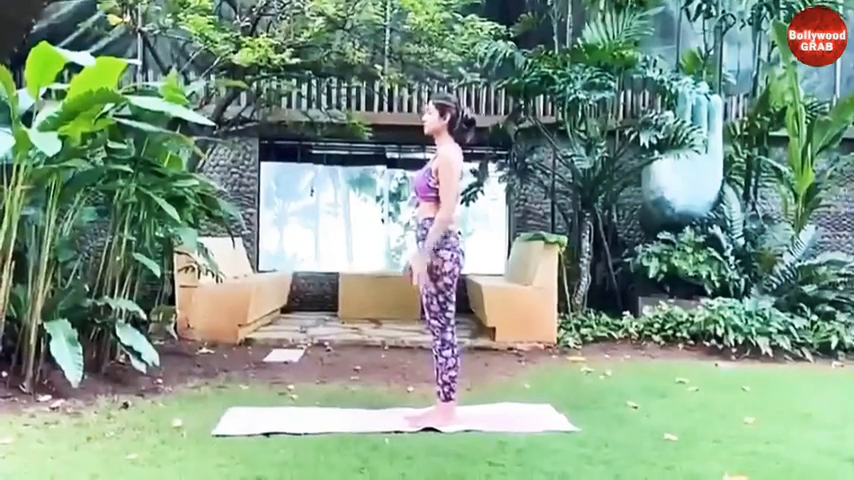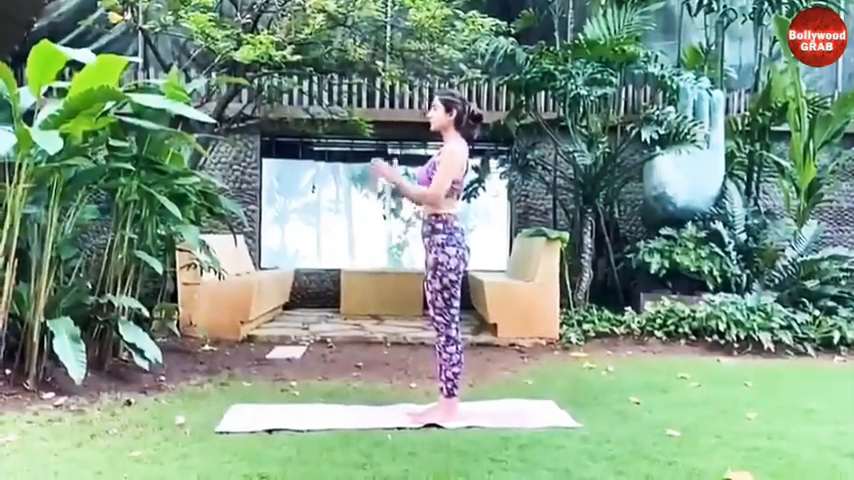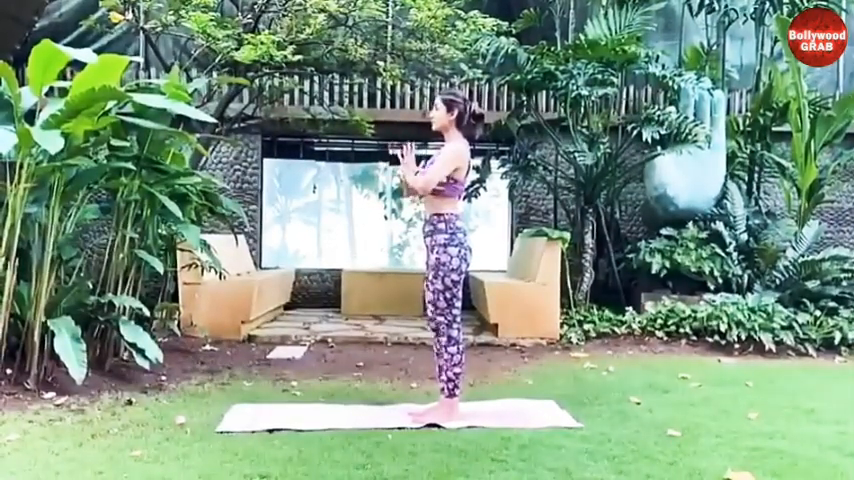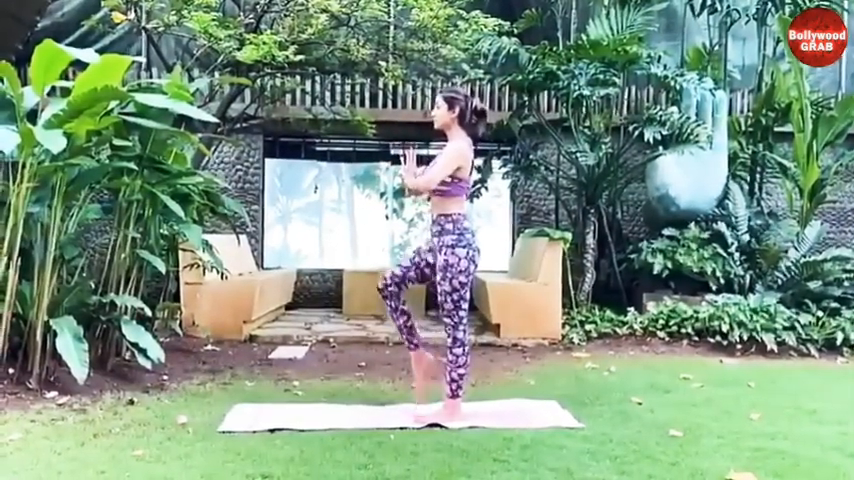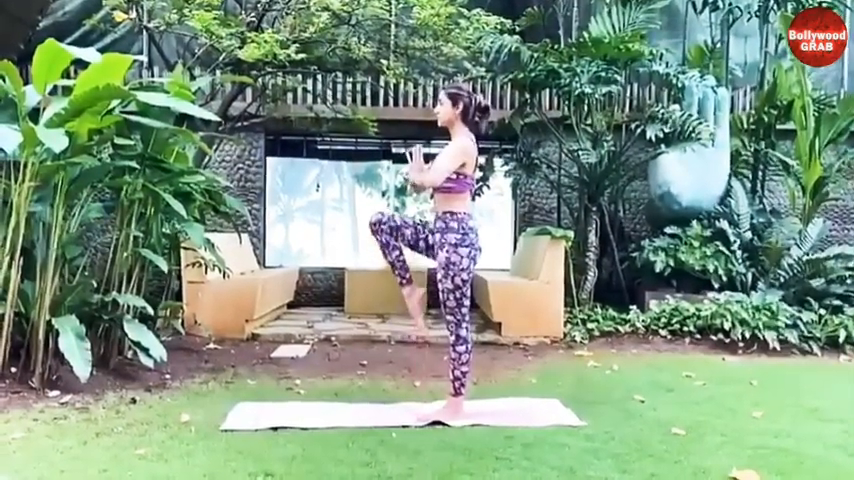
dt=1s
person 1, frame 1
left shoulder: (448, 154)
right shoulder: (441, 154)
left elbow: (446, 211)
left wrist: (423, 254)
right wrist: (420, 253)
left hip: (440, 246)
right hip: (434, 244)
left knee: (442, 328)
right knee: (438, 327)
left ankle: (446, 409)
right ankle: (444, 405)
person 1, frame 2
left shoulder: (454, 148)
right shoulder: (448, 150)
left elbow: (434, 196)
right elbow: (427, 197)
left wrist: (396, 179)
right wrist: (397, 180)
left hip: (445, 238)
right hip: (437, 238)
left knee: (446, 323)
right knee: (442, 322)
left ankle: (448, 405)
right ankle: (446, 400)
person 1, frame 3
left shoulder: (456, 148)
right shoulder: (447, 150)
left elbow: (423, 185)
right elbow: (413, 190)
left wrist: (410, 172)
right wrist: (408, 171)
left hip: (447, 238)
right hip: (438, 238)
left knee: (448, 322)
right knee: (439, 322)
left ankle: (450, 405)
right ankle: (445, 400)
person 1, frame 4
left shoulder: (459, 147)
right shoulder: (453, 147)
left elbow: (425, 184)
right elbow: (424, 186)
left wrist: (409, 177)
right wrist: (413, 177)
left hip: (455, 239)
right hip: (442, 237)
left knee: (455, 321)
right knee: (389, 284)
left ankle: (452, 406)
right ankle: (418, 354)
person 1, frame 5
left shoulder: (463, 144)
right shoulder: (455, 145)
left elbow: (430, 180)
right elbow: (428, 180)
left wrist: (416, 173)
right wrist: (418, 173)
left hip: (456, 234)
right hip: (441, 231)
left knee: (456, 319)
right knee: (381, 222)
left ankle: (455, 403)
right ankle: (410, 289)
